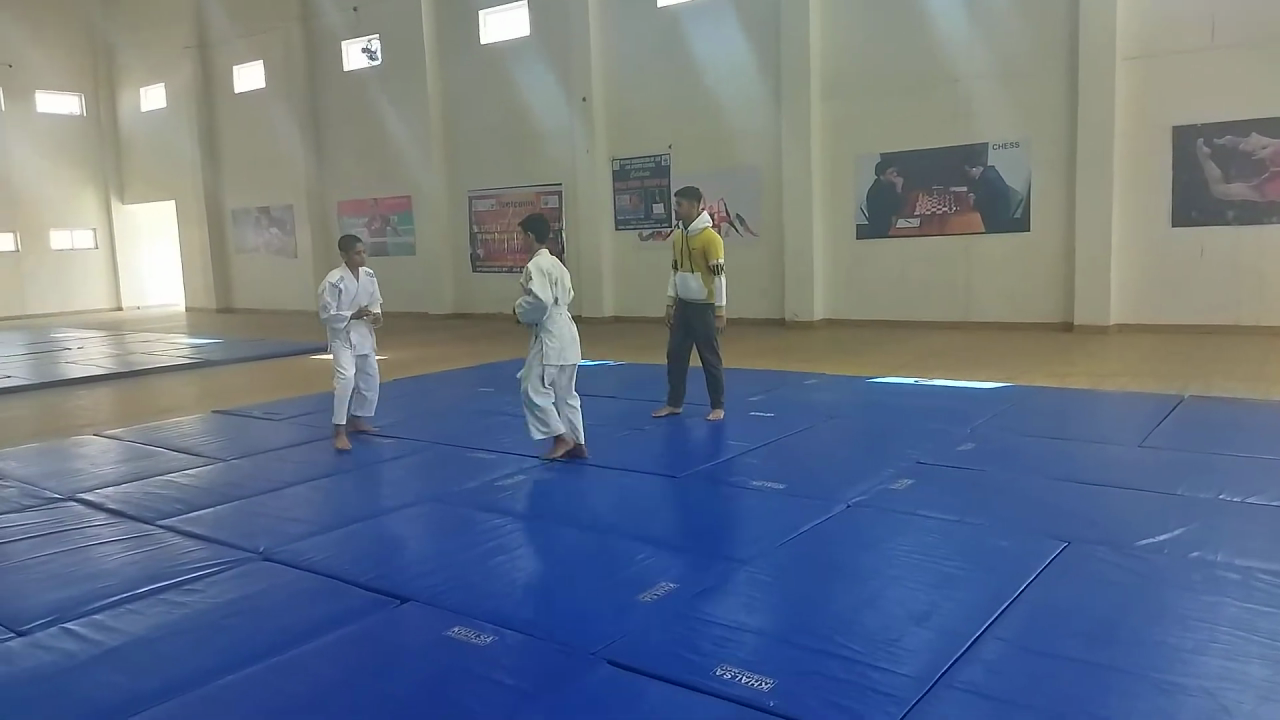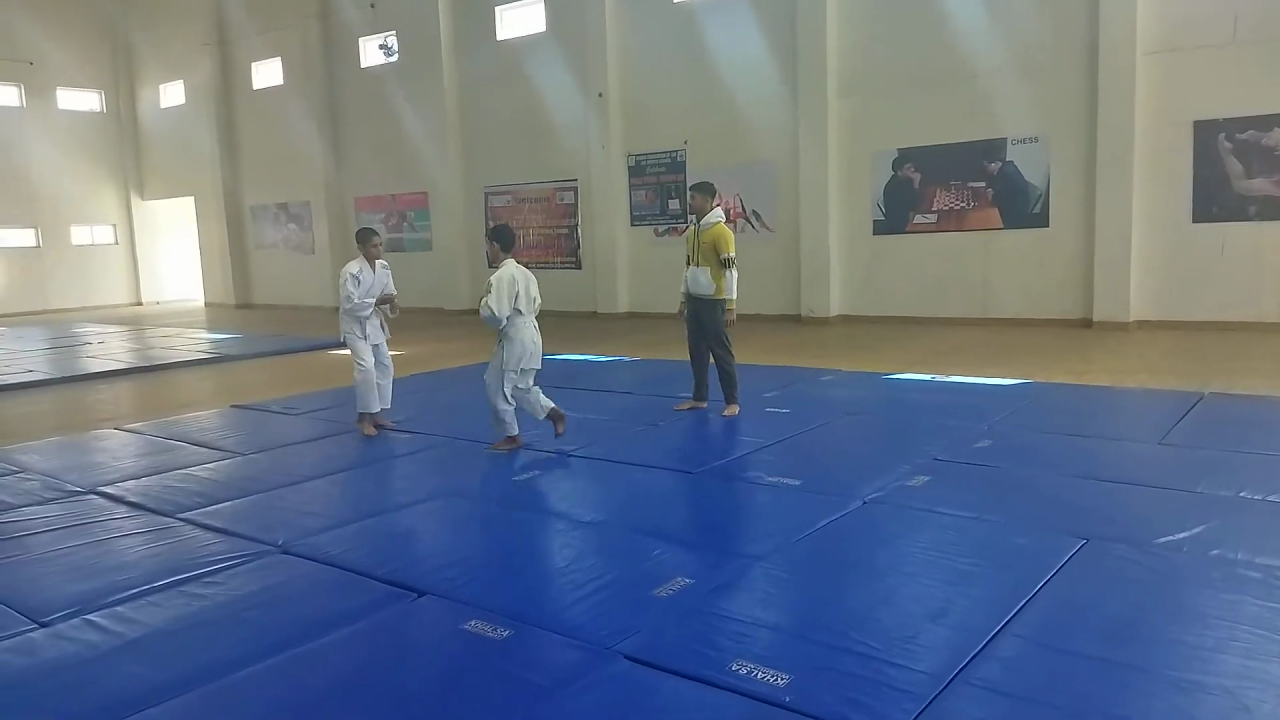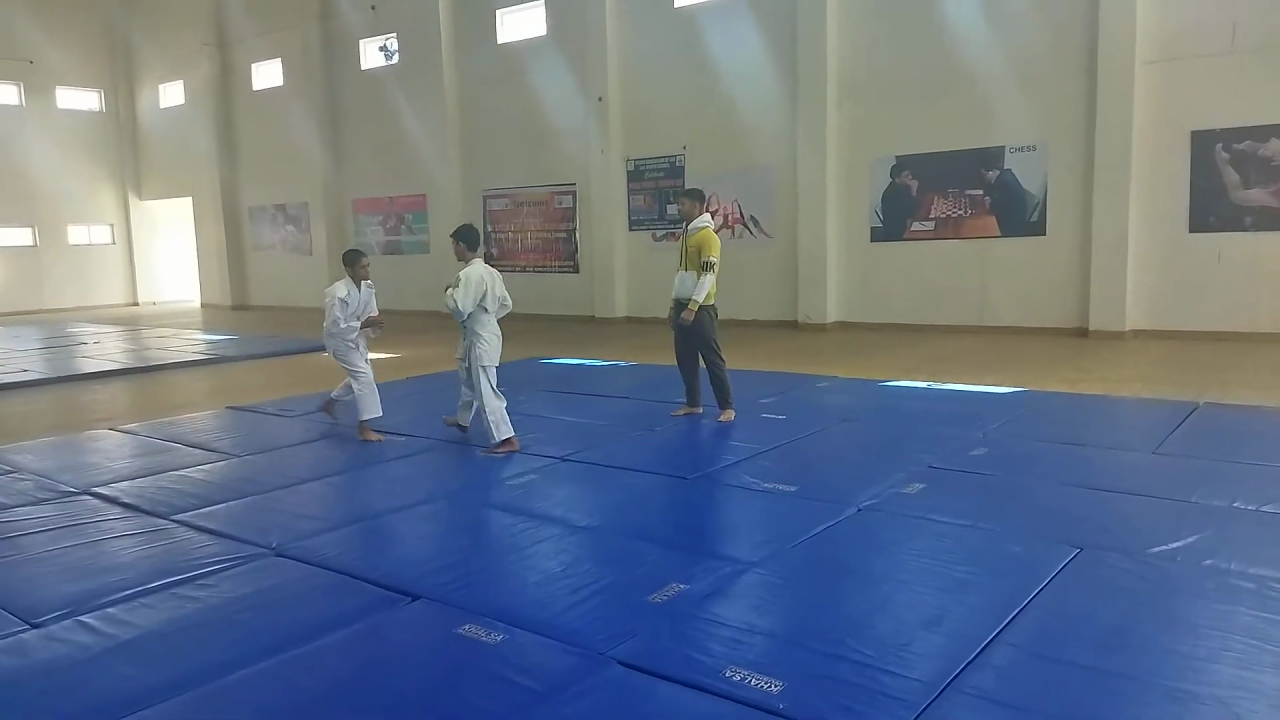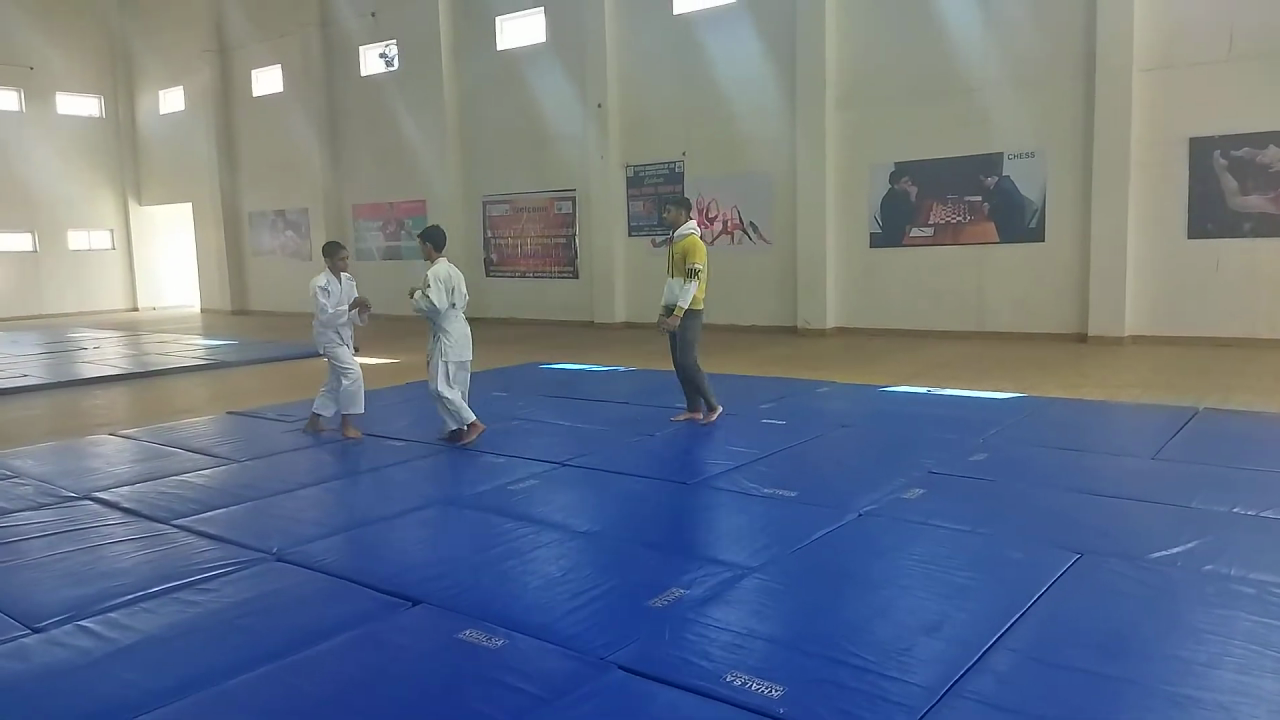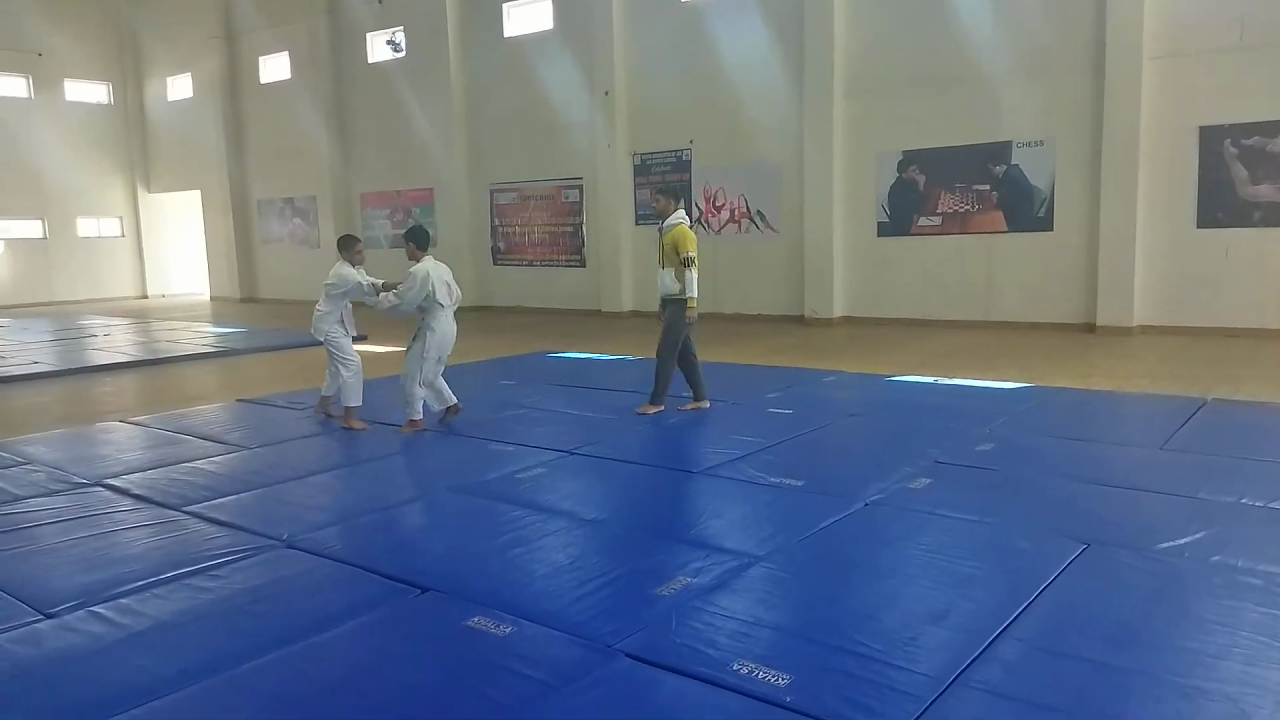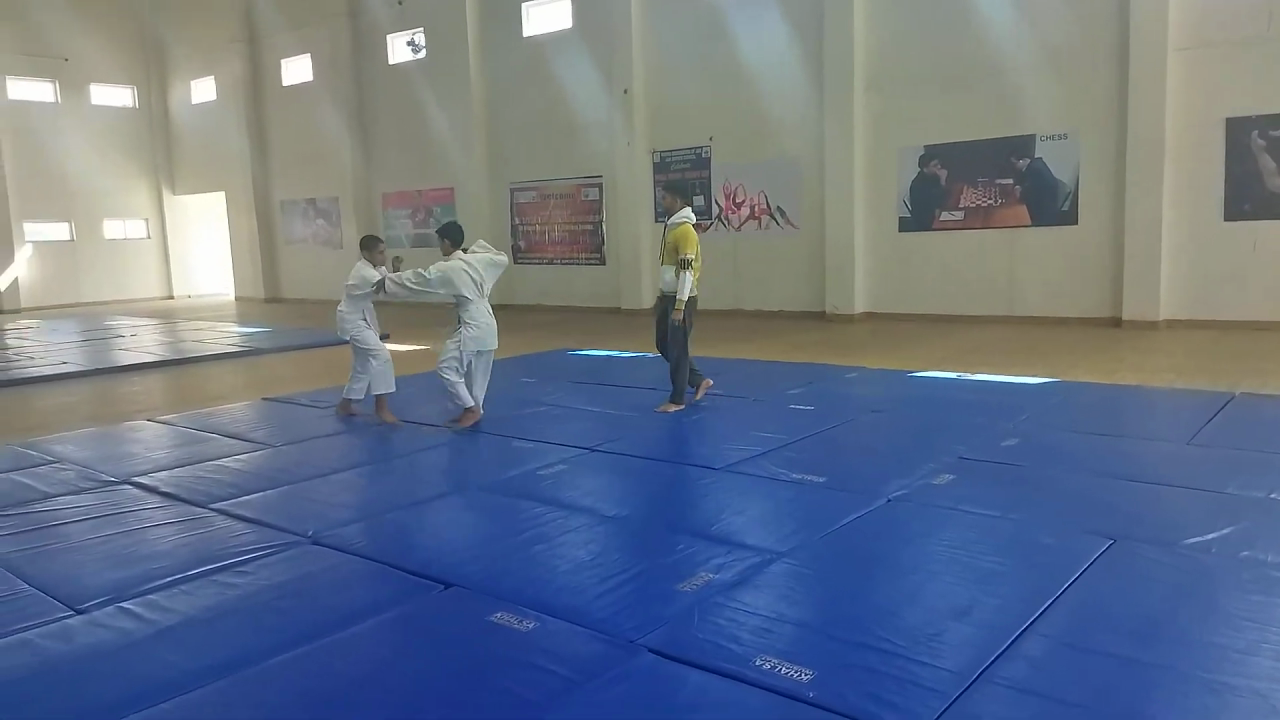
dt=0.3s
person 1, frame 1
left shoulder: (710, 237)
right shoulder: (677, 236)
left elbow: (719, 277)
left wrist: (720, 312)
right wrist: (670, 303)
left hip: (705, 307)
right hip: (683, 306)
left knee: (710, 359)
right knee: (675, 355)
left ankle: (718, 406)
right ankle: (674, 403)
person 1, frame 2
left shoulder: (721, 231)
right shoulder: (692, 231)
left elbow: (730, 271)
left wrist: (730, 306)
right wrist: (683, 299)
left hip: (713, 302)
right hip: (695, 301)
left knee: (722, 354)
right knee: (696, 352)
left ankle: (732, 402)
right ankle: (699, 398)
person 1, frame 3
left shoulder: (708, 237)
right shoulder: (685, 236)
left elbow: (707, 275)
left wrist: (692, 308)
right wrist: (674, 305)
left hip: (700, 308)
right hip: (683, 306)
left knee: (712, 358)
right knee: (685, 358)
left ankle: (727, 407)
right ankle: (693, 404)
person 1, frame 4
left shoulder: (693, 243)
right shoulder: (673, 242)
left elbow: (693, 282)
left wrist: (678, 313)
right wrist: (664, 311)
left hip: (689, 313)
right hip: (675, 312)
left knee: (686, 362)
right knee: (680, 363)
left ankle: (711, 405)
right ankle: (694, 408)
person 1, frame 5
left shoulder: (682, 232)
right shoulder: (665, 232)
left elbow: (690, 270)
left wrist: (691, 304)
right wrist: (661, 303)
left hip: (681, 301)
right hip: (669, 301)
left knee: (666, 352)
right knee: (684, 352)
left ankle: (656, 401)
right ankle: (700, 398)
person 1, frame 6
left shoulder: (685, 231)
right shoulder: (670, 227)
left elbow: (687, 271)
left wrist: (679, 306)
right wrist: (661, 297)
left hip: (682, 299)
right hip: (669, 298)
left knee: (676, 350)
right knee: (664, 346)
left ankle: (677, 399)
right ankle: (699, 380)
person 2, frame 1
left shoulder: (536, 265)
right shoulder: (555, 263)
left elbow: (539, 302)
left wrist: (520, 309)
right wrist: (527, 311)
left hip: (550, 336)
right hip: (563, 331)
left knee: (533, 389)
right knee: (565, 393)
left ankle: (560, 437)
right ankle: (576, 443)
person 2, frame 2
left shoulder: (500, 277)
right shoulder: (525, 273)
left elbow: (496, 315)
left wrist: (484, 305)
left hip: (514, 340)
right hip: (530, 335)
left knee: (498, 388)
right knee: (522, 386)
left ankle: (512, 436)
right ankle: (552, 412)
person 2, frame 3
left shoulder: (468, 274)
right shoulder: (491, 272)
left elbow: (459, 309)
right elbow: (505, 305)
left wrist: (450, 293)
left hip: (479, 338)
right hip: (486, 333)
left knee: (487, 391)
right knee: (468, 381)
left ankle: (507, 439)
right ankle: (462, 420)
person 2, frame 4
left shoulder: (435, 273)
right shoulder: (453, 270)
left elbow: (434, 306)
left wrist: (417, 296)
right wrist: (422, 299)
left hip: (447, 335)
right hip: (458, 331)
left knee: (441, 385)
right knee: (455, 384)
left ankle: (472, 424)
right ankle: (460, 427)
person 2, frame 5
left shoulder: (419, 272)
right shoulder: (442, 268)
left elbow: (400, 302)
right elbow: (456, 296)
left wrist: (383, 298)
left hip: (434, 330)
right hip: (446, 326)
left knee: (414, 375)
right knee: (429, 373)
left ankle: (415, 419)
right ankle: (450, 404)
person 2, frame 6
left shoulder: (445, 269)
right shoulder: (478, 259)
left elbow: (415, 279)
right elbow: (503, 259)
left wrist: (386, 282)
right wrist: (480, 248)
left hip: (472, 325)
right hip: (487, 322)
left knee: (447, 367)
right knee: (478, 373)
left ankle: (469, 408)
right ankle: (472, 409)
person 3, frame 1
left shoulder: (369, 275)
right shoulder: (333, 281)
left elbow: (375, 301)
right elbow: (326, 314)
left wrist: (376, 314)
right wrist: (353, 316)
left hip: (364, 334)
right hip: (342, 337)
left knee: (370, 379)
right knee: (345, 378)
left ankle: (357, 420)
right ankle: (340, 432)
person 3, frame 2
left shoulder: (383, 267)
right shoulder: (352, 272)
left elbow: (388, 292)
right elbow: (349, 305)
left wrist: (390, 304)
right wrist: (377, 302)
left hip: (374, 325)
right hip: (355, 326)
left knee: (384, 367)
right knee: (366, 369)
left ankle: (377, 414)
right ankle: (364, 418)
person 3, frame 3
left shoulder: (368, 286)
right shoulder: (339, 294)
left elbow: (369, 312)
right elbow: (335, 327)
left wrist: (375, 324)
right wrist: (363, 324)
left hip: (354, 337)
right hip: (339, 340)
left knee: (361, 376)
right knee: (363, 376)
left ankle: (331, 402)
right ankle: (364, 428)
person 3, frame 4
left shoulder: (348, 280)
right shoulder: (321, 285)
left elbow: (353, 314)
right elbow: (325, 316)
left wrist: (361, 310)
right wrist: (350, 307)
left hip: (343, 336)
right hip: (331, 337)
left knee: (335, 380)
right knee: (352, 373)
left ankle: (313, 422)
right ankle: (346, 424)
person 3, frame 5
left shoulder: (353, 270)
right shoulder: (344, 273)
left elbow: (366, 291)
right elbow: (367, 287)
left wrist: (382, 291)
right wrist: (389, 286)
left hip: (336, 322)
right hip: (329, 324)
left knee: (338, 365)
right knee: (351, 364)
left ankle: (324, 402)
right ankle: (349, 416)
person 3, frame 6
left shoulder: (373, 268)
right shoulder: (364, 273)
left hip: (360, 320)
right hip: (352, 323)
left knee: (362, 364)
right knee: (381, 355)
left ankle: (346, 404)
right ankle: (382, 407)
